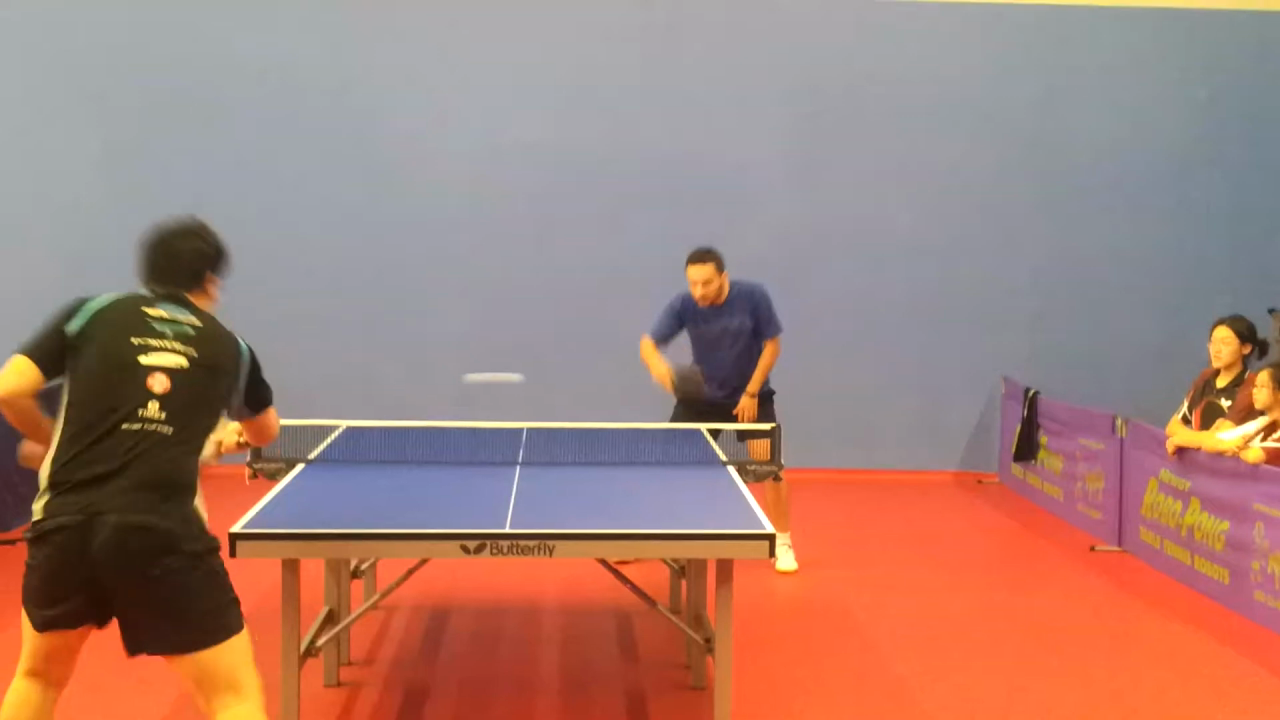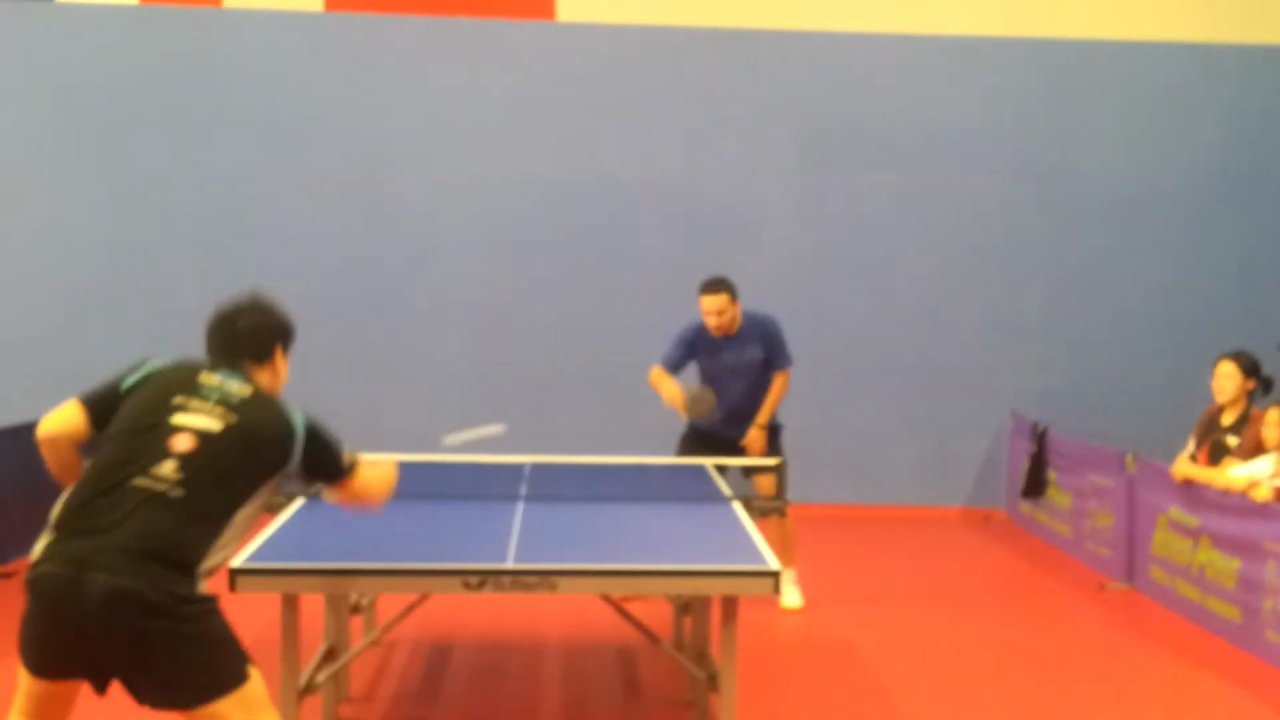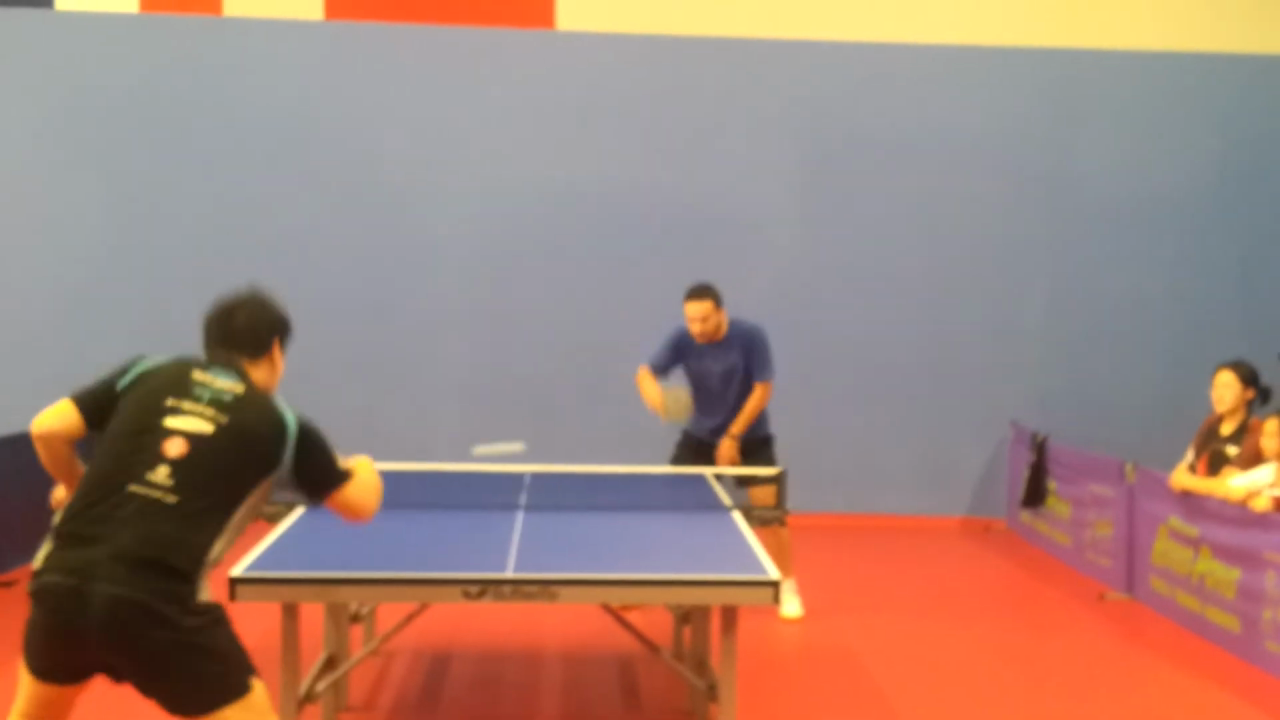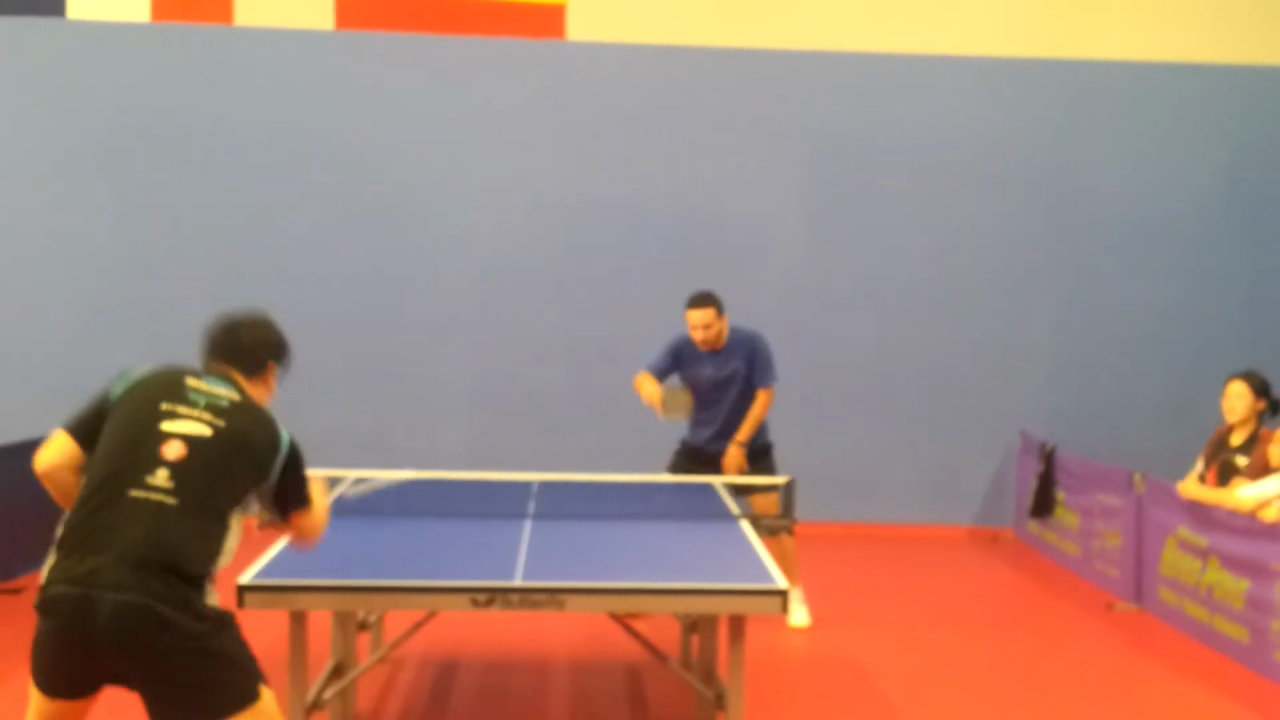
dt=0.7s
person 1, frame 1
left shoulder: (91, 314)
right shoulder: (229, 349)
right elbow: (267, 430)
left wrist: (41, 437)
right wrist: (240, 432)
left hip: (65, 525)
right hip: (161, 535)
person 1, frame 2
left shoulder: (151, 376)
right shoulder: (284, 425)
left elbow: (52, 433)
right elbow: (370, 488)
right wrist: (381, 470)
left hip: (59, 571)
right hip: (154, 596)
person 1, frame 3
left shoulder: (143, 375)
right shoulder: (278, 424)
left elbow: (47, 430)
right elbow: (361, 504)
left wrist: (76, 488)
right wrist: (364, 472)
left hip: (66, 579)
right hip: (160, 606)
person 1, frame 4
left shoulder: (136, 385)
right shoulder: (270, 436)
left elbow: (50, 464)
right elbow: (307, 527)
right wrist: (315, 490)
left hip: (71, 592)
right hip: (169, 611)
person 2, frame 1
left shoulder: (754, 296)
right shoulder: (682, 305)
left elbow: (771, 343)
right elbow: (649, 343)
left wrist: (752, 393)
right wrist: (657, 367)
left hip: (749, 395)
right hip: (700, 396)
left ankle: (782, 542)
person 2, frame 2
left shoulder: (765, 327)
right shoulder: (694, 335)
left elbow: (781, 376)
right elbow: (657, 373)
left wrist: (760, 425)
right wrist: (667, 387)
left hip: (755, 430)
right hip: (706, 431)
left knee: (774, 502)
left ankle: (788, 578)
person 2, frame 3
left shoulder: (750, 336)
right shoulder: (680, 339)
left elbow: (762, 389)
right elbow: (647, 373)
left wrist: (733, 436)
right wrist: (651, 391)
left hip: (749, 438)
right hip: (700, 438)
left knee: (770, 513)
left ankle: (787, 587)
person 2, frame 4
left shoulder: (752, 343)
right shoulder: (681, 348)
left elbow: (765, 395)
right elbow: (644, 377)
left wrist: (739, 444)
right wrist: (648, 387)
left hip: (748, 448)
right hip: (697, 448)
left knee: (772, 521)
left ankle: (794, 595)
